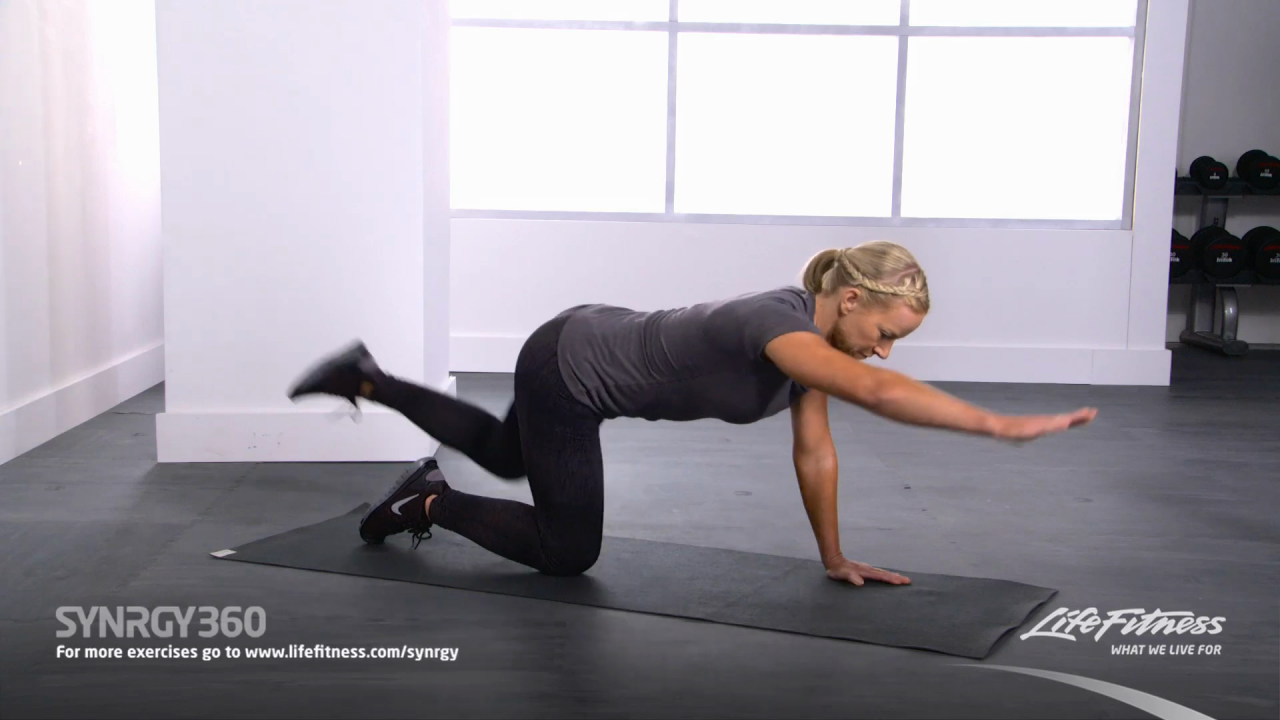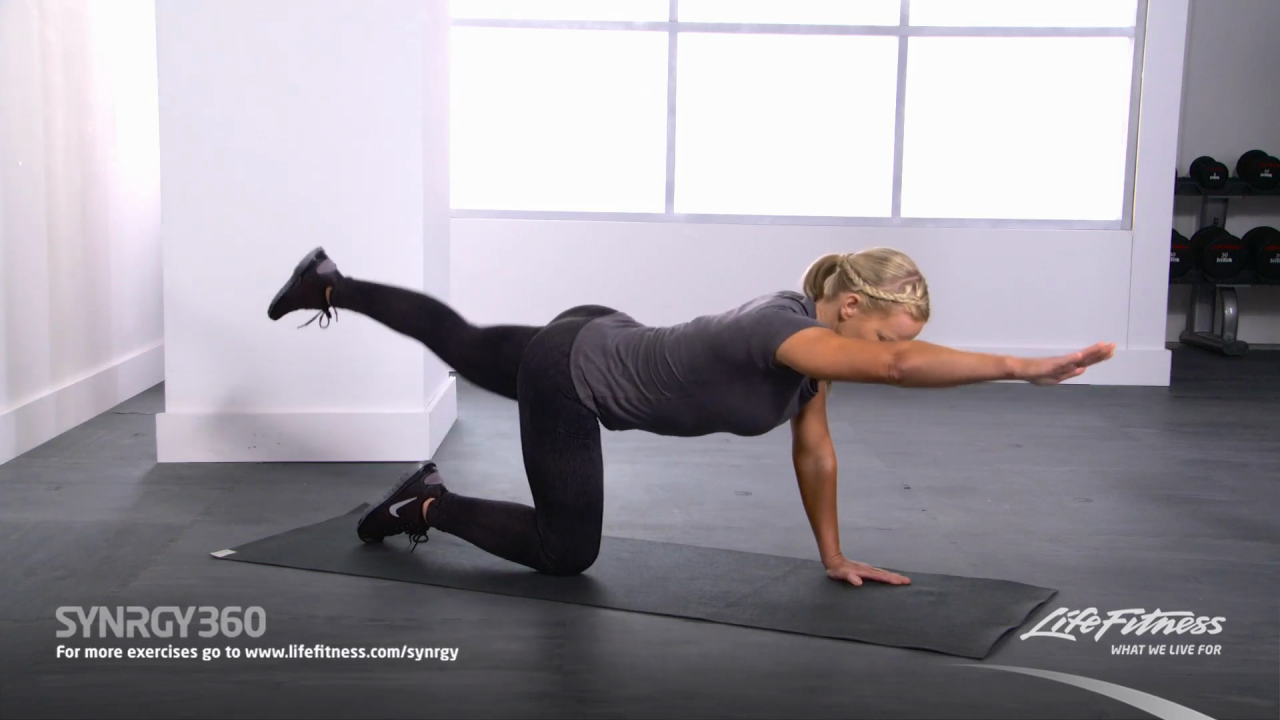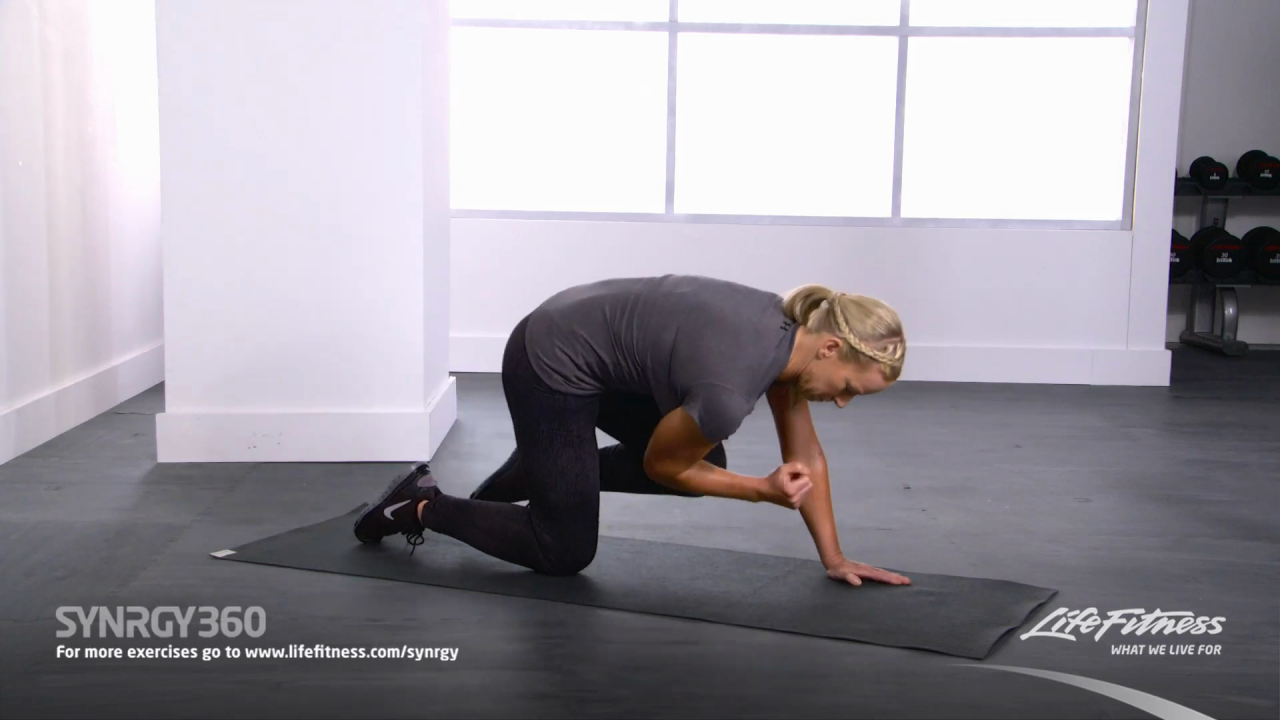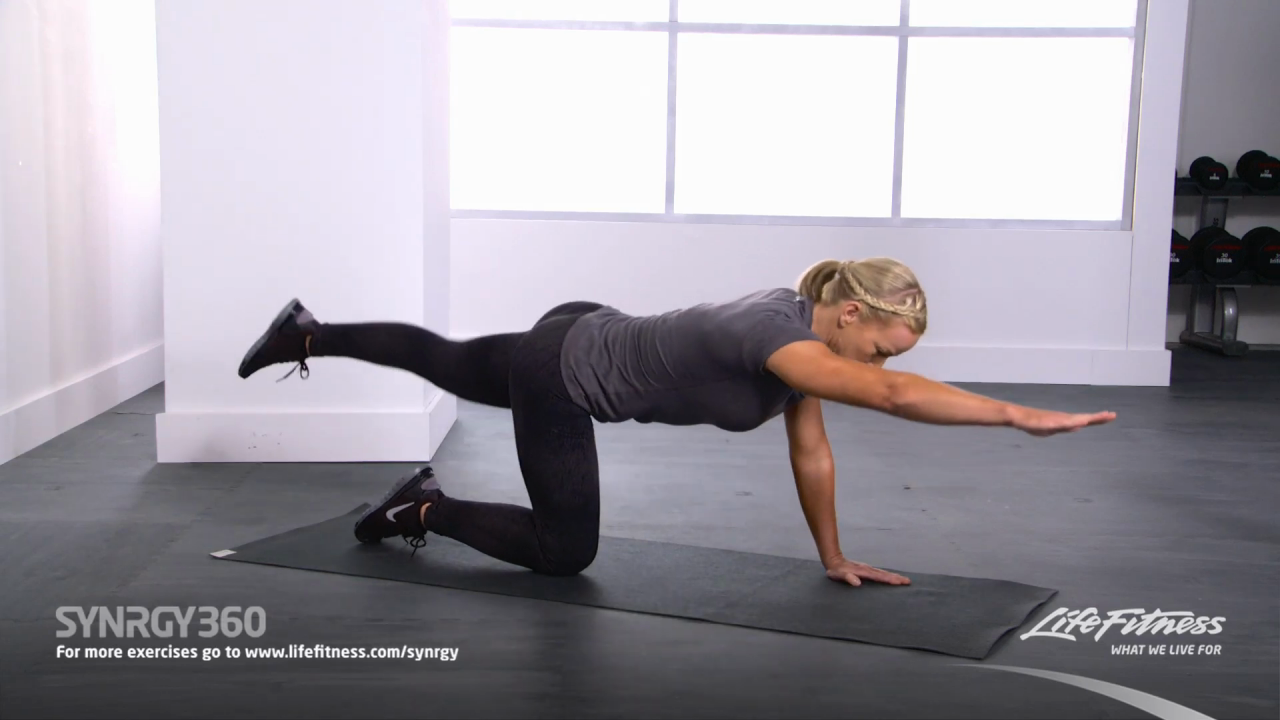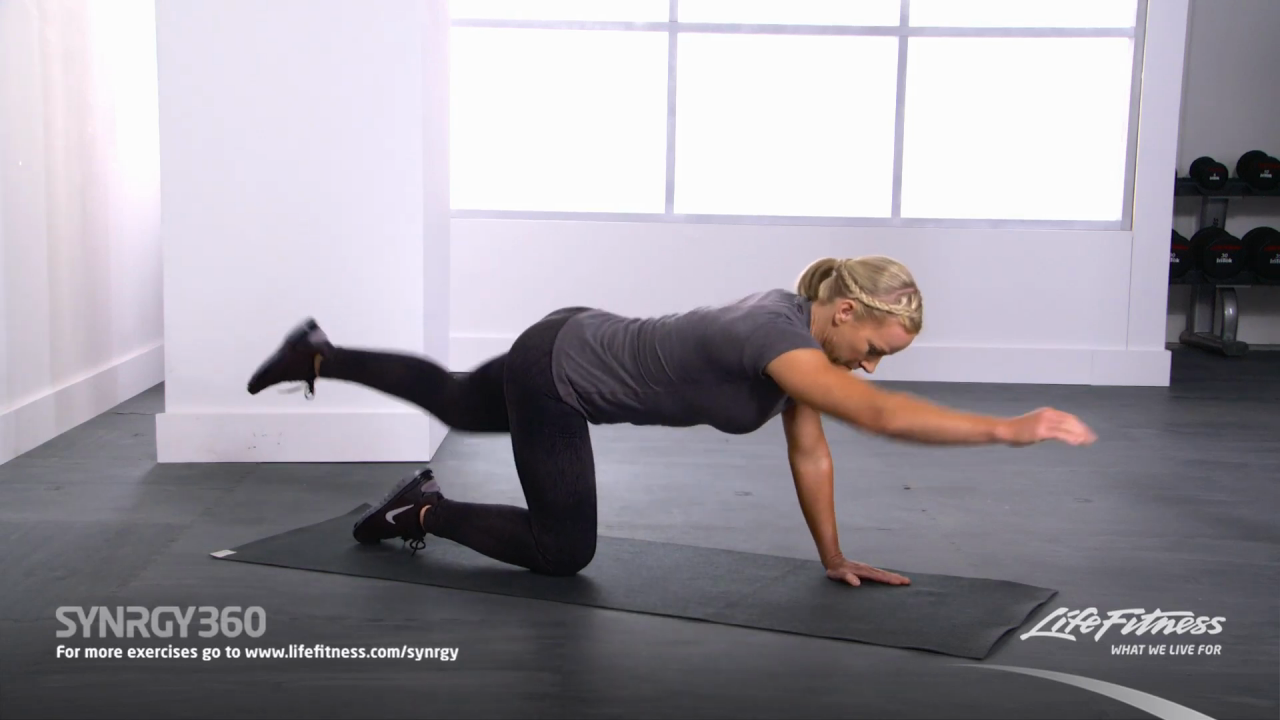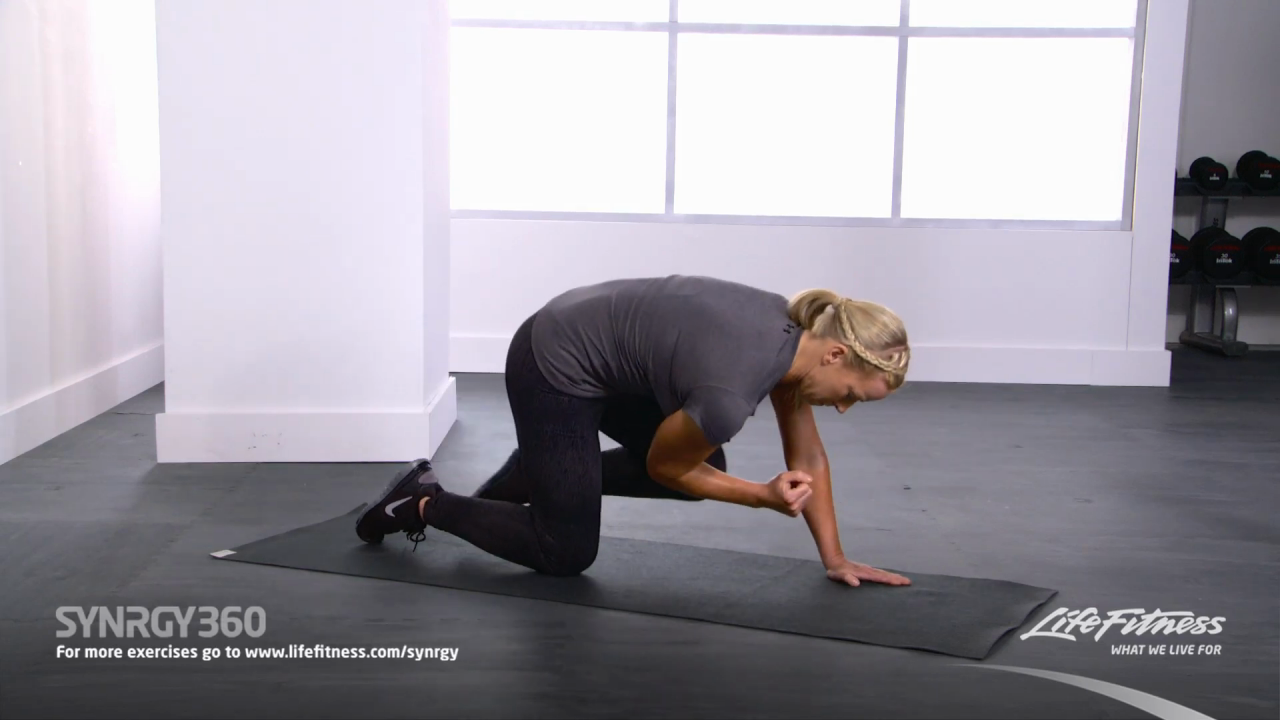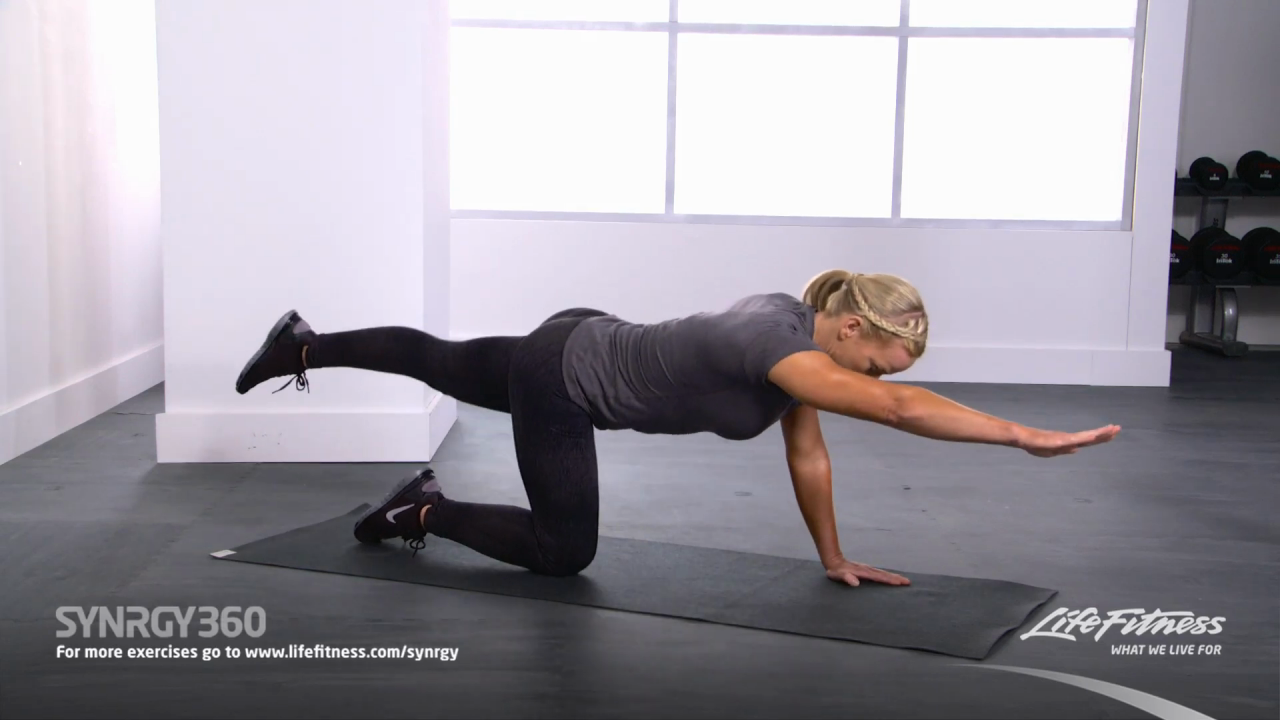
dt=0.7s
person 1, frame 1
left shoulder: (823, 325)
right shoulder: (783, 327)
left elbow: (815, 453)
right elbow: (879, 393)
left wrist: (836, 559)
right wrist: (1005, 426)
left hip: (599, 351)
right hip: (561, 372)
left knee: (504, 454)
right knee: (569, 551)
left ankle: (369, 381)
right ankle: (431, 503)
person 1, frame 2
left shoulder: (815, 323)
right shoulder: (786, 332)
left elbow: (813, 450)
right elbow: (892, 372)
left wrist: (835, 557)
right wrist: (1028, 367)
left hip: (599, 342)
right hip: (568, 376)
left knee: (468, 350)
right knee: (568, 551)
left ankle: (334, 286)
right ankle: (426, 504)
person 1, frame 3
left shoulder: (791, 330)
right shoulder: (730, 387)
left elbow: (804, 452)
right elbow: (662, 468)
left wrist: (834, 557)
right wrist: (767, 492)
left hip: (600, 347)
right hip: (550, 364)
left knee: (707, 461)
right knee: (566, 553)
left ankle: (545, 464)
right ankle: (421, 506)
person 1, frame 4
left shoulder: (805, 321)
right shoulder: (777, 337)
left elbow: (812, 452)
right elbow: (896, 396)
left wrist: (834, 557)
right wrist: (1024, 416)
left hip: (590, 340)
right hip: (559, 378)
left knee: (446, 364)
right knee: (564, 551)
left ankle: (307, 332)
right ankle: (421, 507)
person 1, frame 5
left shoulder: (800, 323)
right shoulder: (777, 339)
left elbow: (810, 452)
right elbow: (881, 414)
left wrist: (835, 556)
right wrist: (1009, 428)
left hip: (584, 344)
right hip: (553, 380)
left knee: (457, 403)
right knee: (564, 551)
left ankle: (320, 355)
right ankle: (425, 511)
person 1, frame 6
left shoulder: (795, 332)
right shoulder: (732, 387)
left elbow: (806, 456)
right elbow: (662, 466)
left wrist: (836, 558)
right wrist: (770, 498)
left hip: (605, 351)
right hip: (552, 363)
left knee: (704, 468)
right knee: (567, 553)
left ankle: (547, 463)
right ankle: (422, 502)
person 1, frame 7
left shoulder: (800, 319)
right shoulder: (777, 346)
left elbow: (808, 453)
right elbow: (901, 409)
left wrist: (835, 558)
right wrist: (1030, 436)
left hip: (586, 344)
right hip: (559, 381)
left knee: (443, 364)
right knee: (563, 553)
left ankle: (303, 346)
right ankle: (423, 509)
